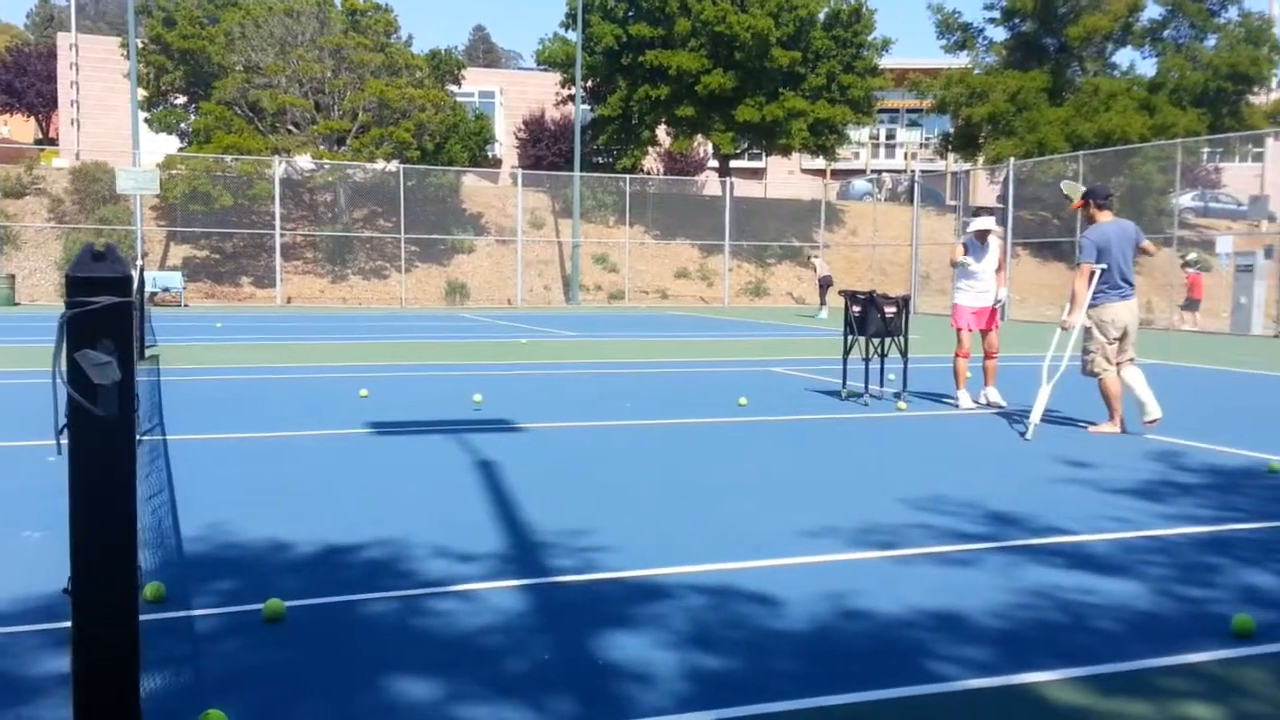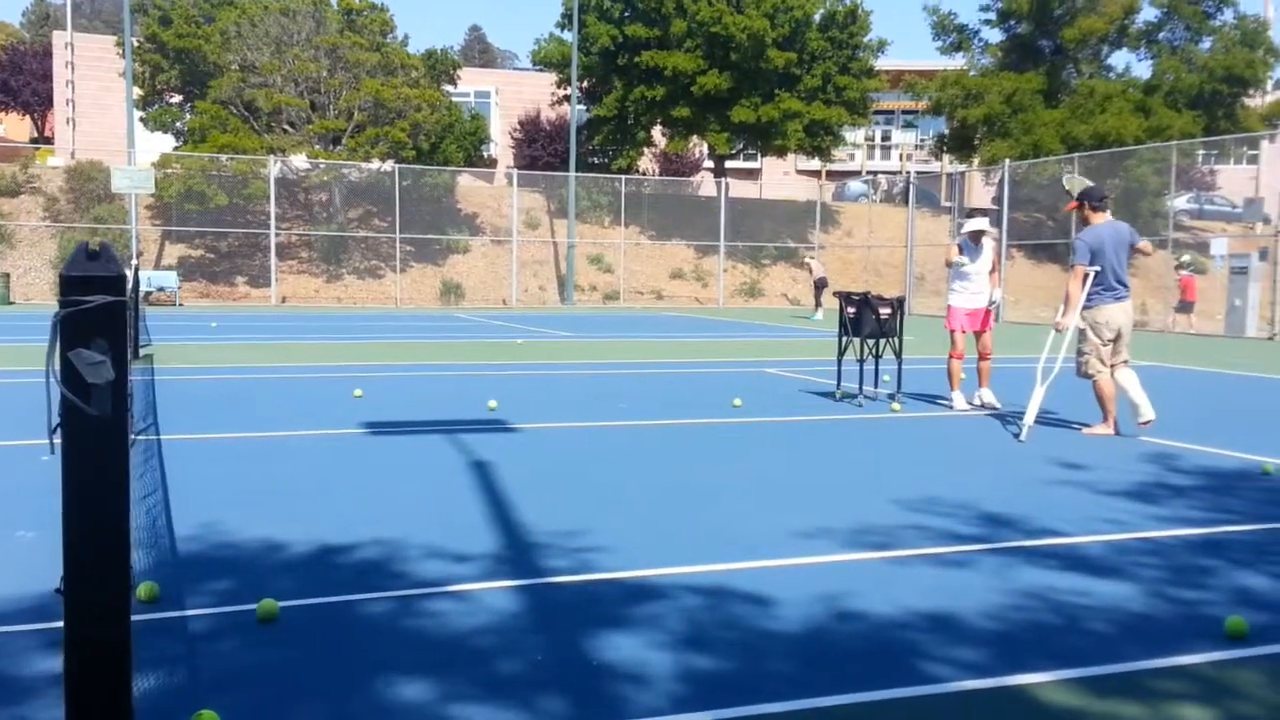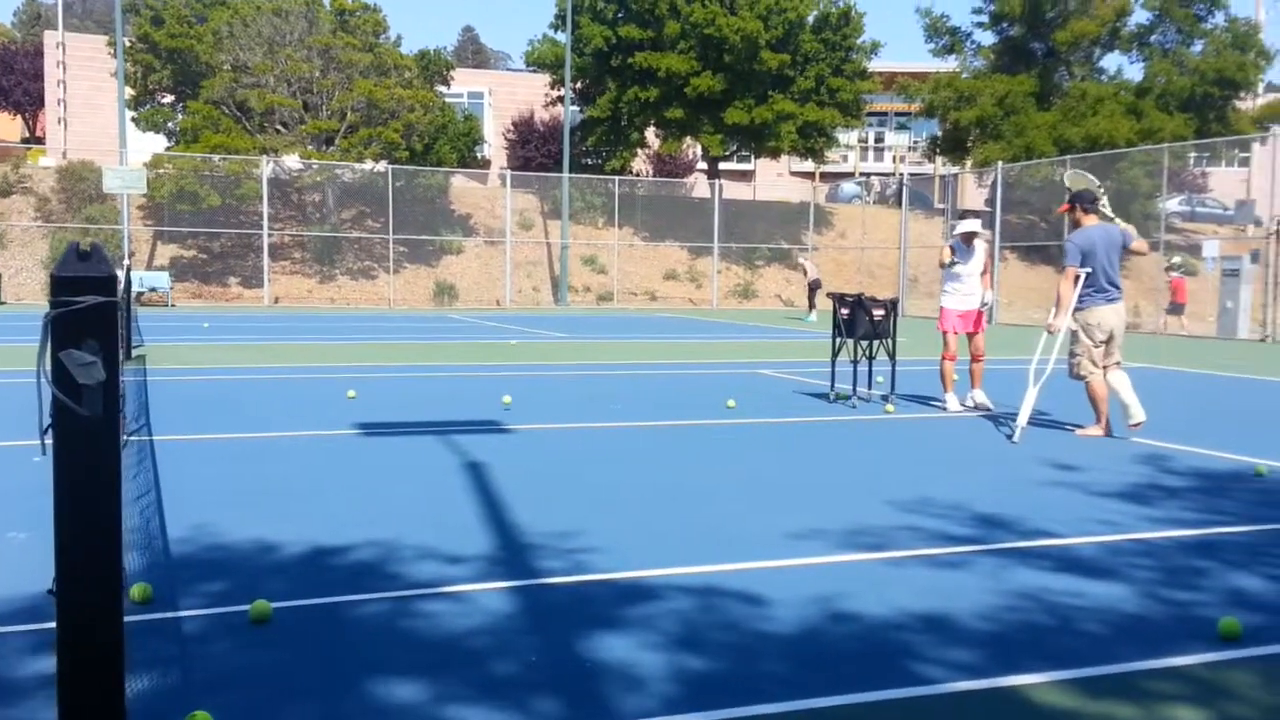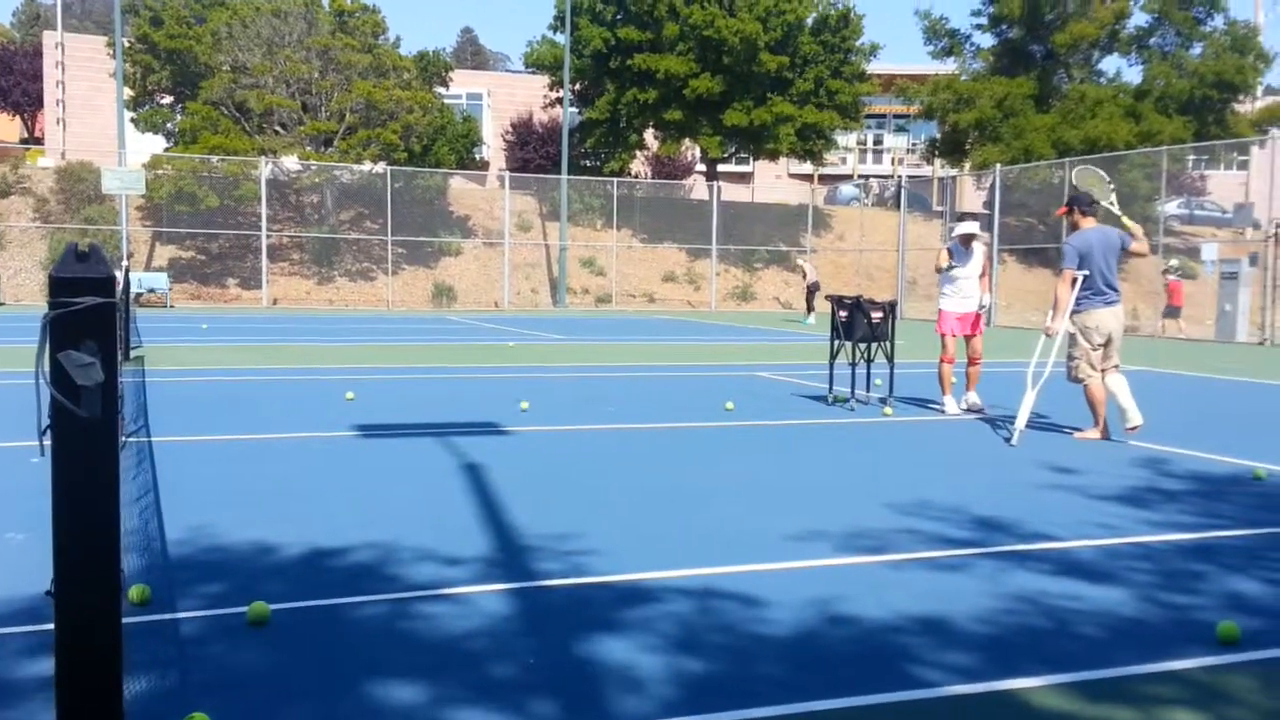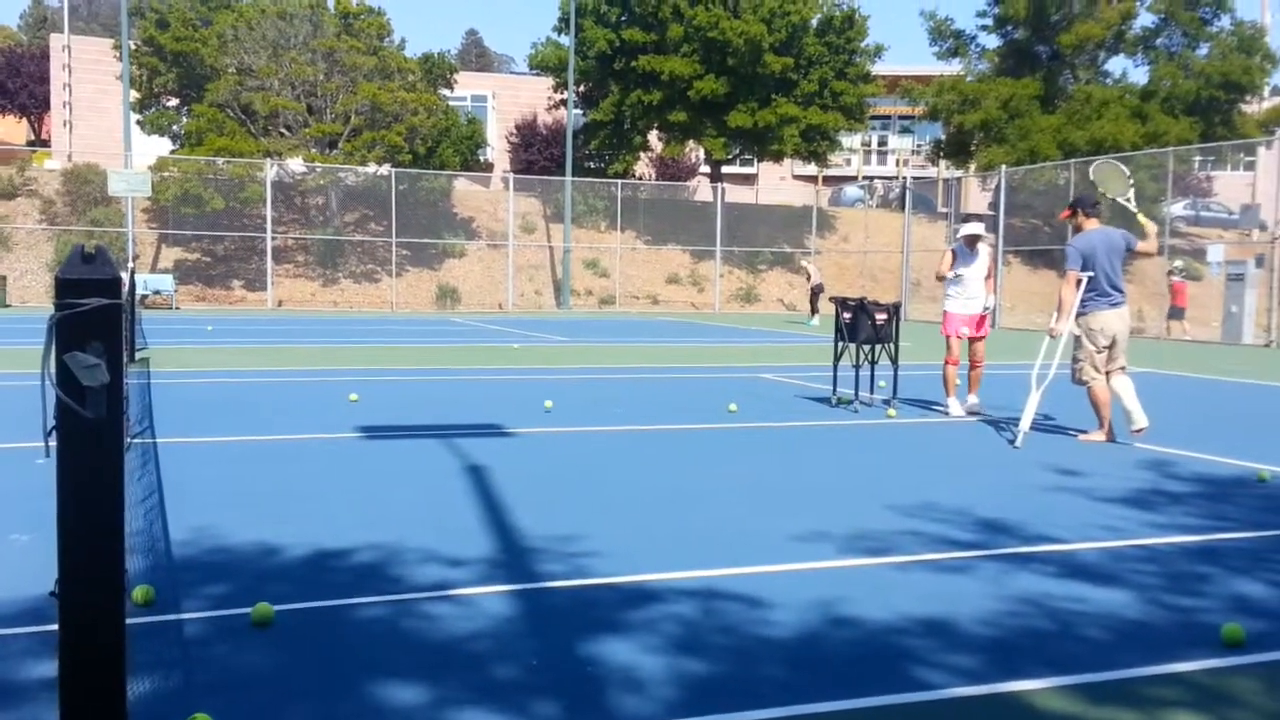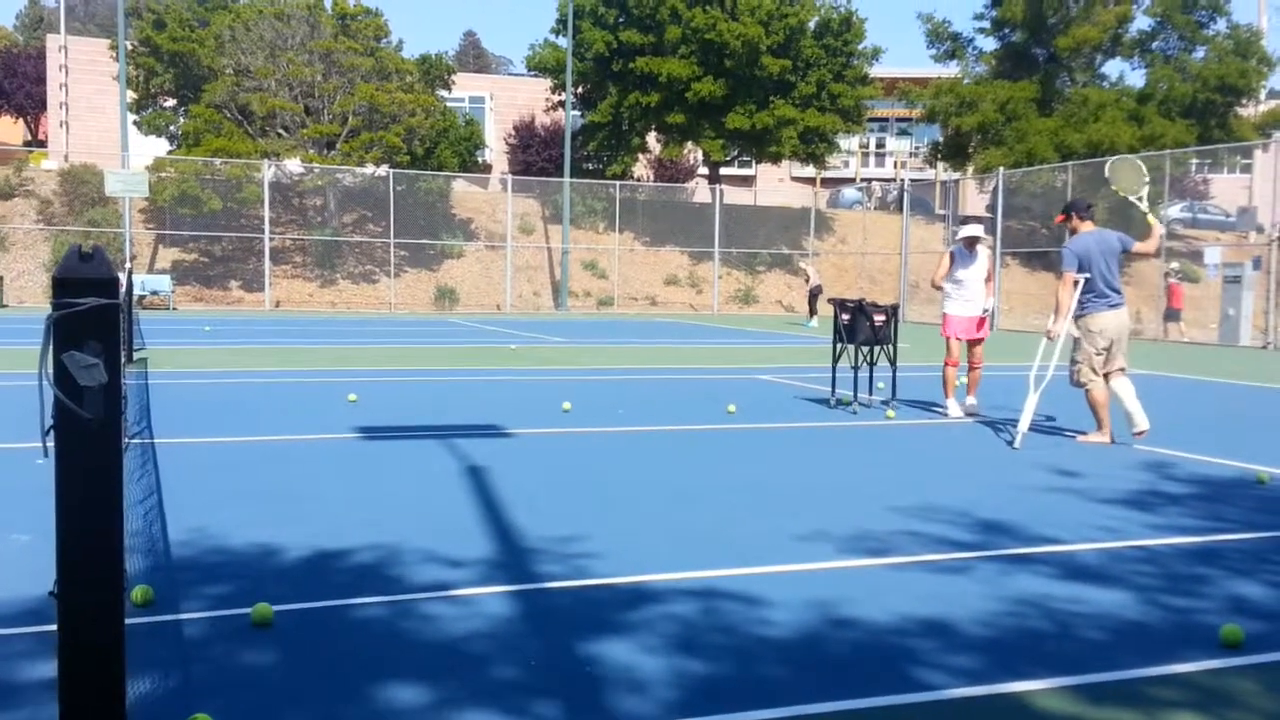
dt=0.1s
person 1, frame 1
left shoulder: (1090, 237)
right shoulder: (1129, 227)
left elbow: (1082, 277)
right elbow: (1151, 250)
left wrist: (1074, 313)
left hip: (1104, 309)
right hip: (1129, 305)
left knee: (1104, 368)
right knee: (1126, 362)
left ankle: (1115, 422)
right ankle: (1148, 403)
person 1, frame 2
left shoulder: (1084, 239)
right shoulder: (1124, 229)
left elbow: (1076, 279)
right elbow: (1148, 250)
left wrist: (1067, 315)
left hip: (1098, 311)
right hip: (1124, 307)
left knee: (1098, 370)
right knee: (1120, 364)
left ankle: (1109, 424)
right ankle: (1142, 404)
person 1, frame 3
left shoulder: (1074, 240)
right shoulder: (1117, 231)
left elbow: (1067, 281)
right elbow: (1144, 248)
left wrist: (1059, 316)
right wrist: (1130, 231)
left hip: (1090, 312)
right hip: (1116, 308)
left knee: (1091, 371)
right knee: (1112, 365)
left ankle: (1102, 424)
right ankle: (1133, 406)
person 1, frame 4
left shoulder: (1072, 243)
right shoulder: (1114, 233)
left elbow: (1065, 283)
right elbow: (1144, 249)
left wrist: (1057, 319)
right wrist: (1136, 230)
left hip: (1088, 315)
right hip: (1115, 311)
left knee: (1089, 374)
right knee: (1110, 369)
left ankle: (1100, 428)
right ankle: (1130, 410)
person 1, frame 5
left shoulder: (1075, 244)
right shoulder: (1118, 235)
left elbow: (1069, 285)
right elbow: (1151, 249)
left wrist: (1062, 320)
right wrist: (1151, 231)
left hip: (1093, 317)
right hip: (1120, 313)
left knee: (1093, 376)
right knee: (1116, 370)
left ankle: (1105, 431)
right ankle: (1136, 414)
person 1, frame 6
left shoulder: (1071, 247)
right shoulder: (1114, 237)
left elbow: (1066, 286)
right elbow: (1149, 248)
left wrist: (1059, 321)
right wrist: (1156, 230)
left hip: (1093, 319)
right hip: (1119, 314)
left knee: (1091, 378)
right knee: (1116, 372)
left ankle: (1104, 432)
right ankle: (1137, 416)
person 2, frame 1
left shoulder: (997, 245)
right shoulder: (964, 245)
right elbow: (954, 260)
left wrist: (1001, 289)
right wrist: (959, 261)
left hip: (989, 303)
right hip: (965, 303)
left knee: (992, 349)
right knee: (964, 349)
left ankle: (989, 391)
right ankle: (961, 394)
person 2, frame 2
left shoulder: (991, 246)
right shoulder: (959, 246)
right elbow: (949, 260)
left wrist: (995, 290)
right wrist: (955, 261)
left hip: (983, 304)
right hip: (959, 304)
left knee: (986, 350)
right knee: (957, 350)
left ankle: (983, 393)
right ankle: (956, 395)
person 2, frame 3
left shoulder: (983, 248)
right shoulder: (951, 248)
right elbow: (942, 262)
left wrist: (987, 291)
right wrist: (948, 262)
left hip: (975, 306)
right hip: (951, 306)
left knee: (978, 352)
right knee: (950, 352)
left ankle: (976, 393)
right ankle: (949, 396)
person 2, frame 4
left shoulder: (982, 250)
right shoulder: (948, 251)
right elbow: (938, 267)
left wrist: (985, 294)
right wrist: (945, 266)
left hip: (973, 309)
right hip: (950, 308)
left knee: (976, 354)
right knee: (948, 354)
left ankle: (970, 396)
right ankle: (947, 399)
person 2, frame 5
left shoulder: (987, 252)
right shoulder: (953, 252)
right elbow: (939, 273)
left wrist: (990, 296)
right wrist: (948, 275)
left hip: (978, 311)
right hip: (955, 310)
left knee: (978, 358)
right knee: (953, 356)
left ankle: (972, 398)
right ankle: (951, 401)
person 2, frame 6
left shoulder: (986, 254)
right shoulder: (951, 254)
right elbow: (935, 280)
left wrist: (990, 298)
right wrist: (943, 285)
left hip: (978, 313)
right hip: (955, 312)
left knee: (976, 360)
right knee: (953, 358)
left ankle: (970, 399)
right ankle: (950, 402)
